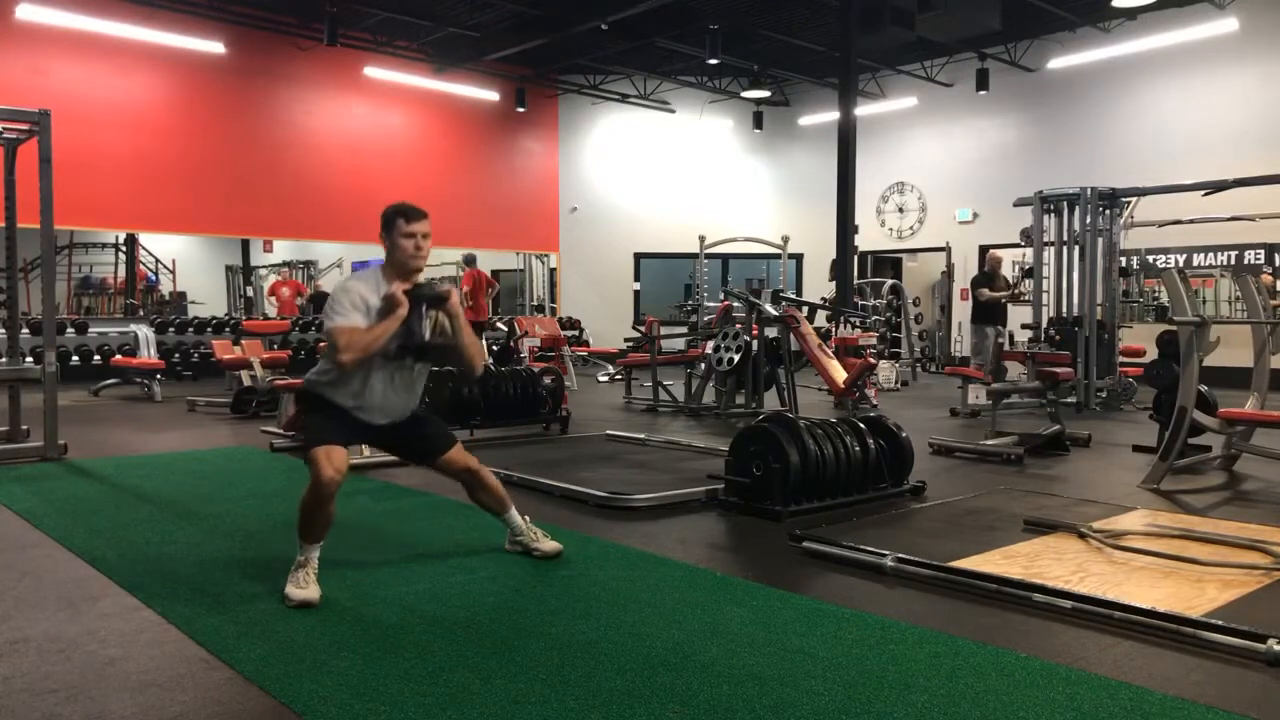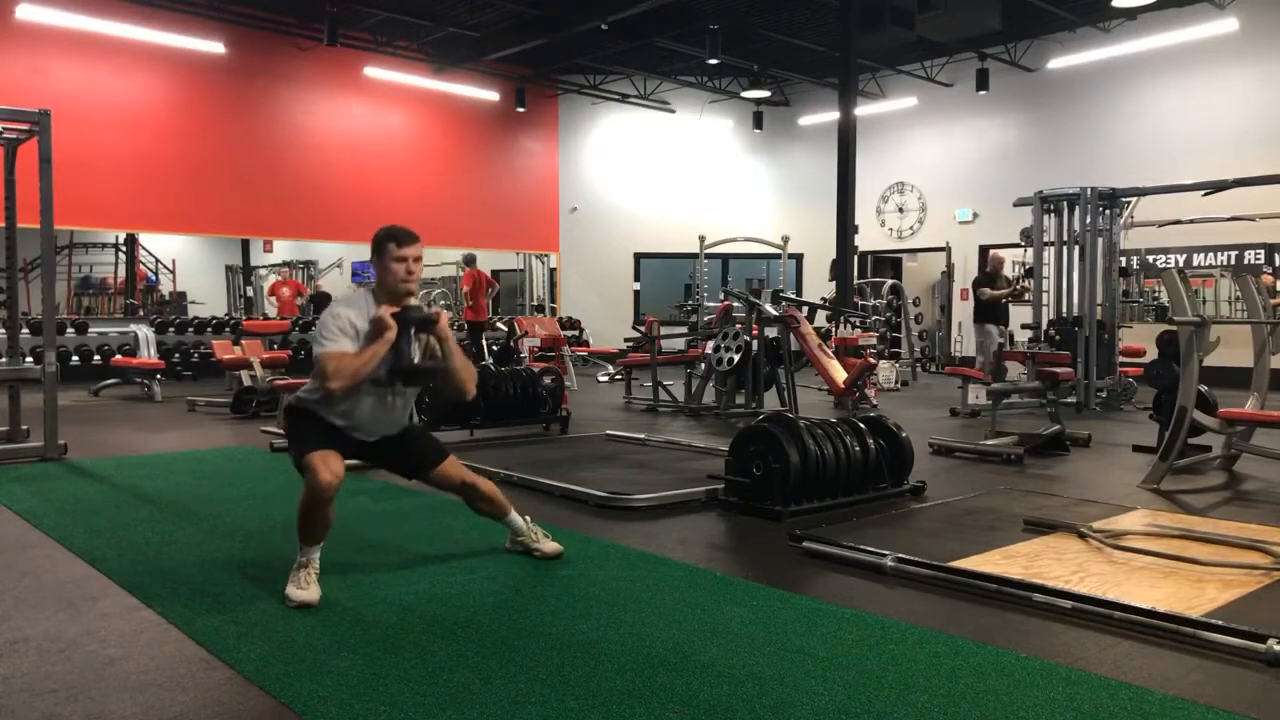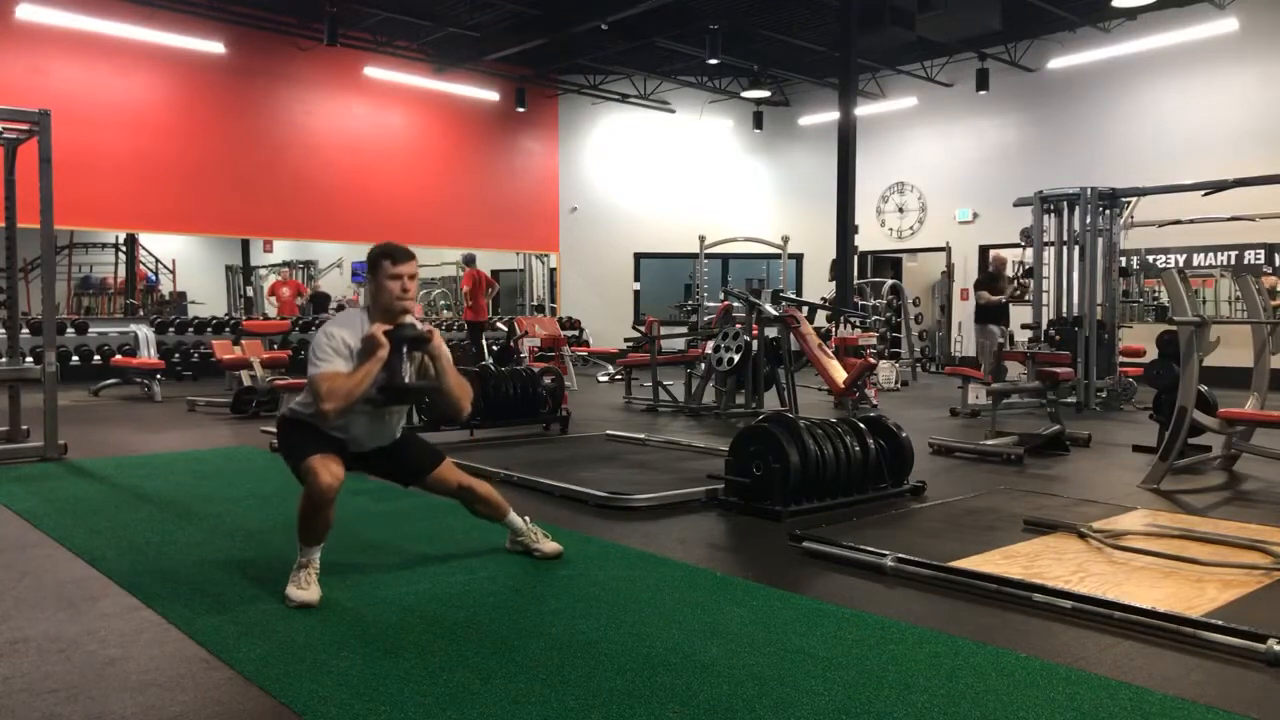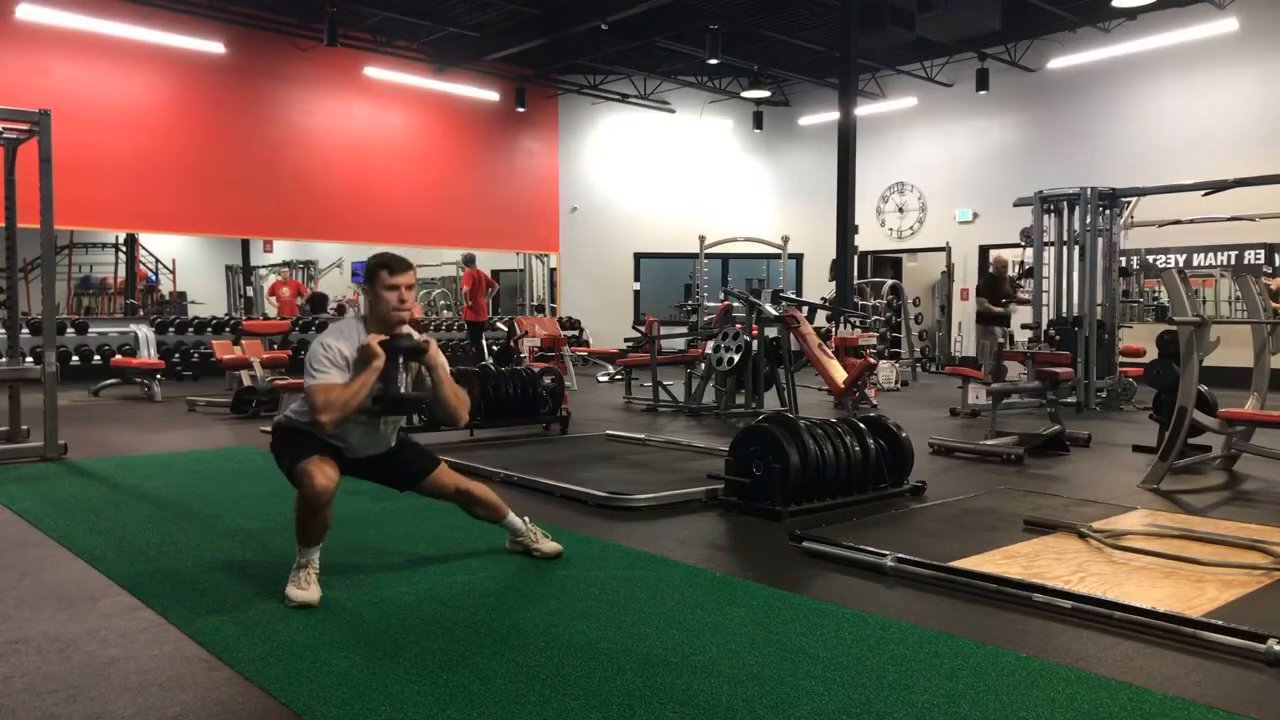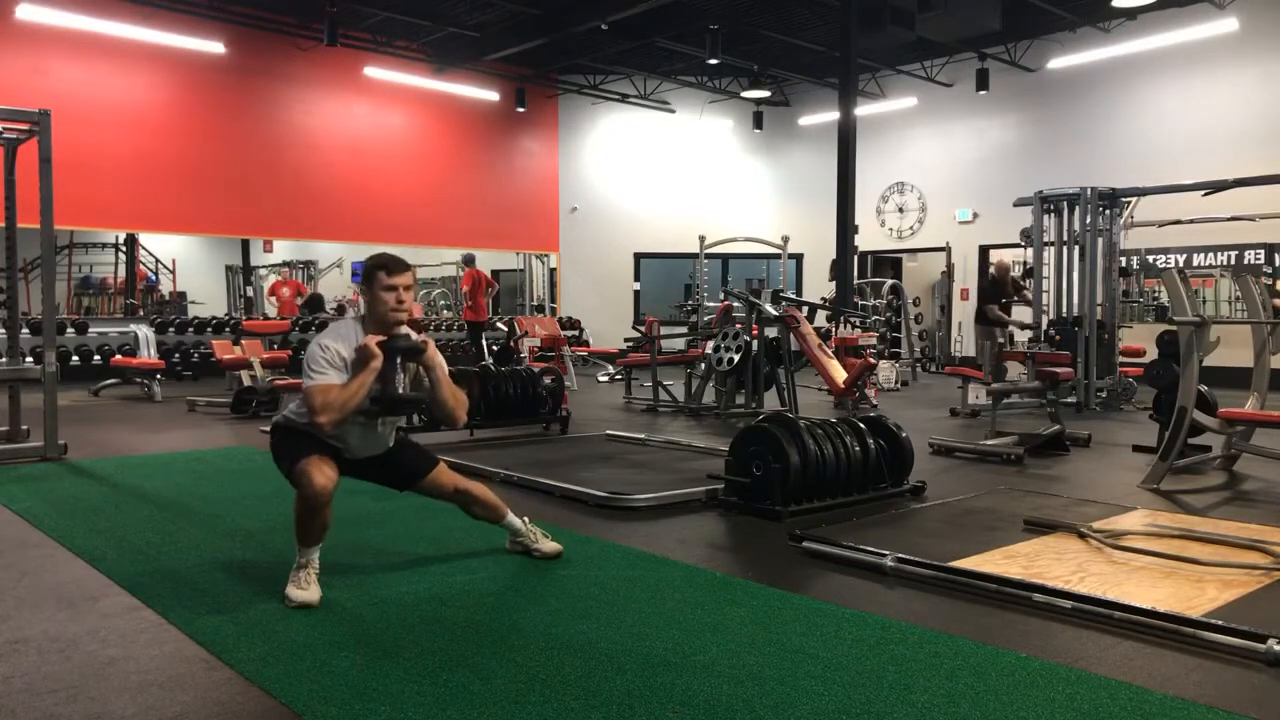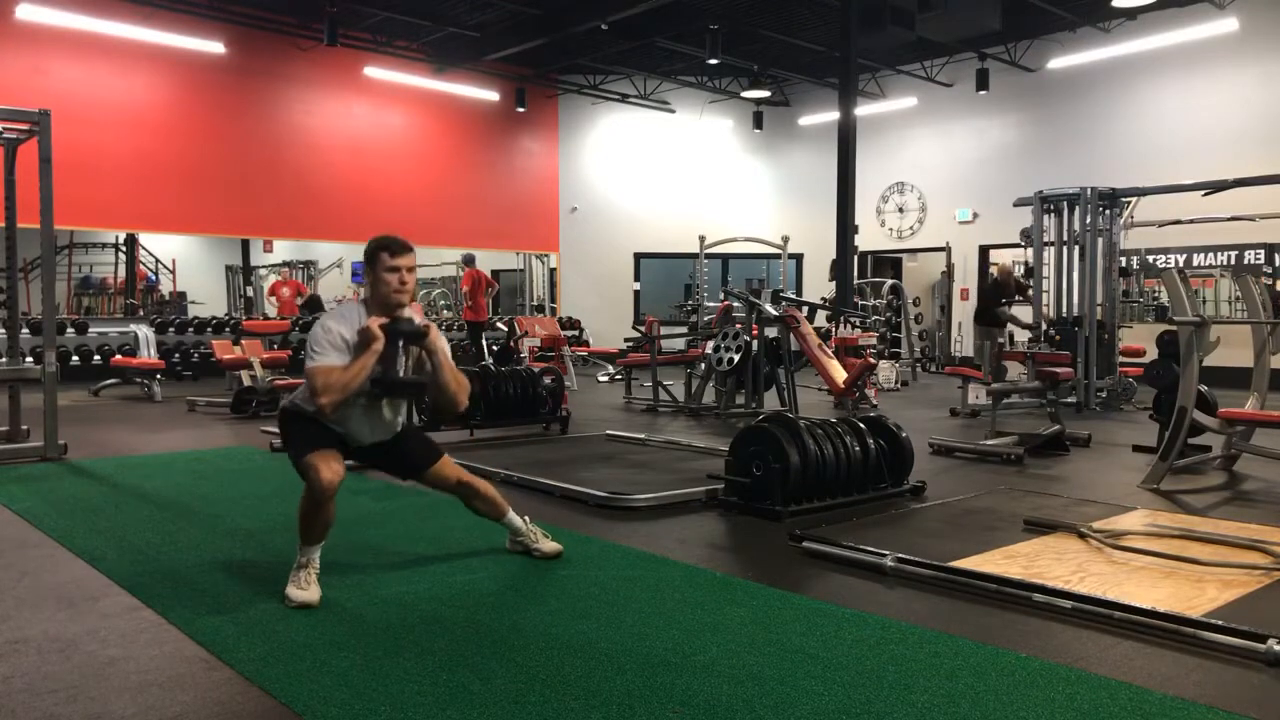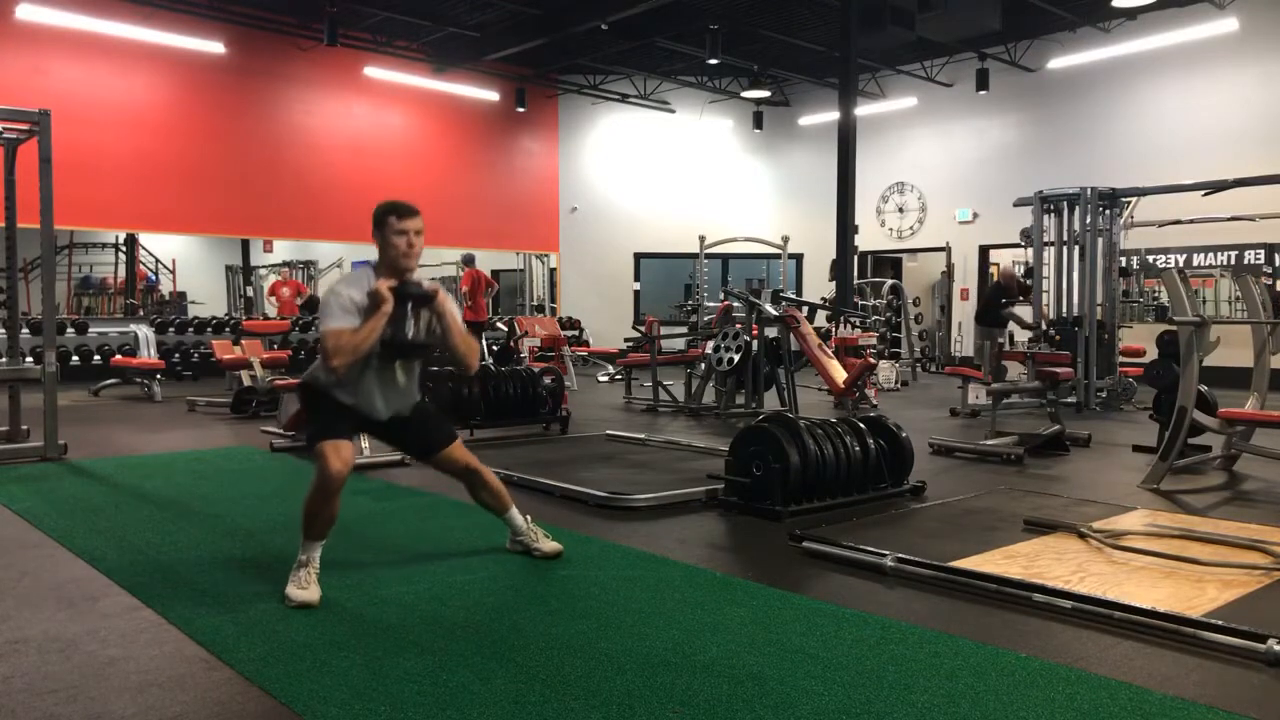
dt=0.2s
person 1, frame 1
right shoulder: (355, 290)
left elbow: (474, 366)
right elbow: (345, 355)
left wrist: (455, 313)
right wrist: (396, 314)
left hip: (398, 410)
right hip: (333, 404)
left knee: (468, 467)
right knee: (329, 474)
left ankle: (521, 531)
right ankle: (306, 563)
person 1, frame 2
right shoulder: (344, 315)
left elbow: (466, 391)
right elbow: (334, 383)
left wrist: (445, 339)
right wrist: (384, 337)
left hip: (388, 427)
right hip: (321, 419)
left knee: (463, 479)
right knee: (326, 479)
left ankle: (521, 532)
right ankle: (306, 564)
person 1, frame 3
left shoulder: (421, 336)
right shoulder: (338, 333)
left elbow: (461, 408)
right elbow: (329, 405)
left wrist: (438, 355)
right wrist: (377, 356)
left hip: (383, 436)
right hip: (314, 430)
left knee: (461, 483)
right knee: (326, 481)
left ankle: (522, 532)
right ankle: (307, 564)
person 1, frame 4
left shoulder: (419, 347)
right shoulder: (334, 344)
left elbow: (459, 417)
right elbow: (326, 417)
left wrist: (435, 366)
right wrist: (373, 366)
left hip: (379, 443)
right hip: (308, 436)
left knee: (459, 487)
right knee: (320, 483)
left ankle: (521, 532)
right ankle: (306, 564)
person 1, frame 5
left shoulder: (418, 347)
right shoulder: (332, 344)
left elbow: (456, 418)
right elbow: (324, 418)
left wrist: (433, 367)
right wrist: (371, 366)
left hip: (376, 442)
right hip: (306, 435)
left knee: (457, 486)
right knee: (319, 483)
left ankle: (521, 531)
right ankle: (306, 564)
person 1, frame 6
left shoulder: (422, 329)
right shoulder: (335, 327)
left elbow: (457, 402)
right elbow: (325, 399)
left wrist: (434, 350)
right wrist: (373, 349)
left hip: (382, 427)
right hip: (315, 422)
left knee: (459, 479)
right knee: (326, 479)
left ankle: (521, 532)
right ankle: (306, 564)
person 1, frame 7
left shoulder: (432, 294)
right shoulder: (347, 292)
left elbow: (470, 363)
right elbow: (337, 362)
left wrist: (443, 312)
right wrist: (382, 311)
left hip: (400, 400)
right hip: (337, 397)
left knee: (466, 465)
right knee: (334, 469)
left ankle: (522, 531)
right ankle: (307, 563)
